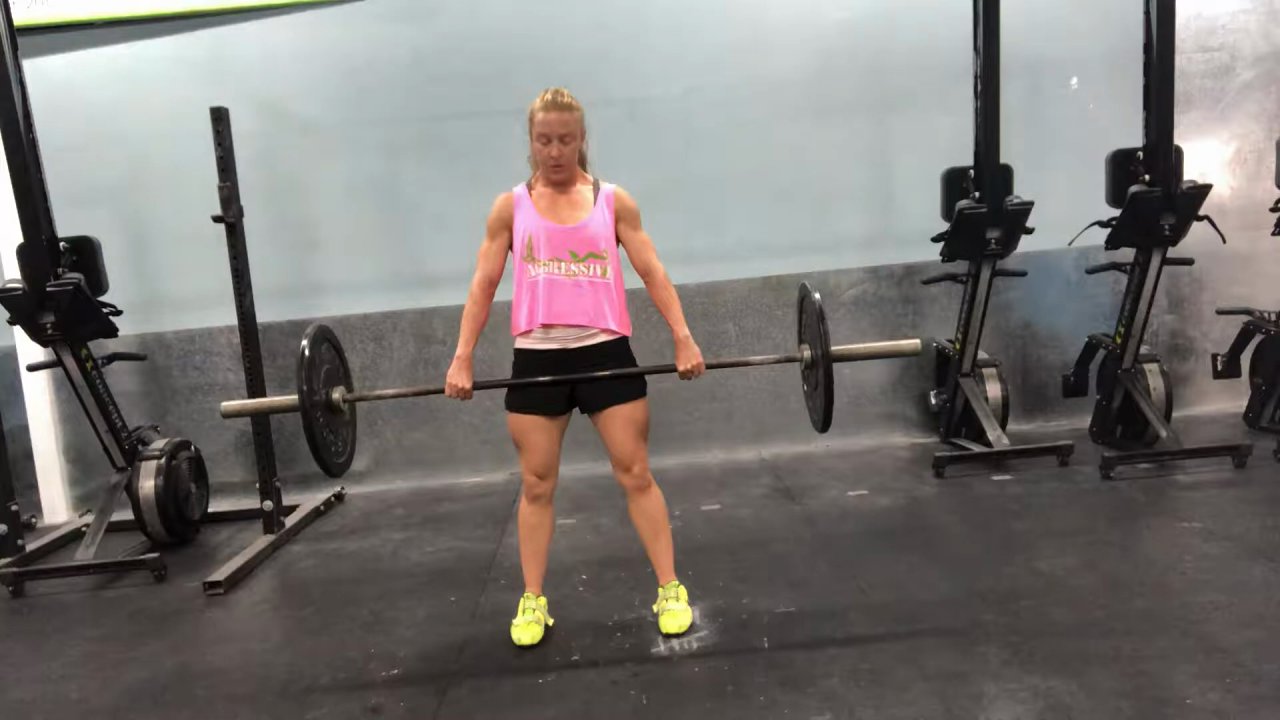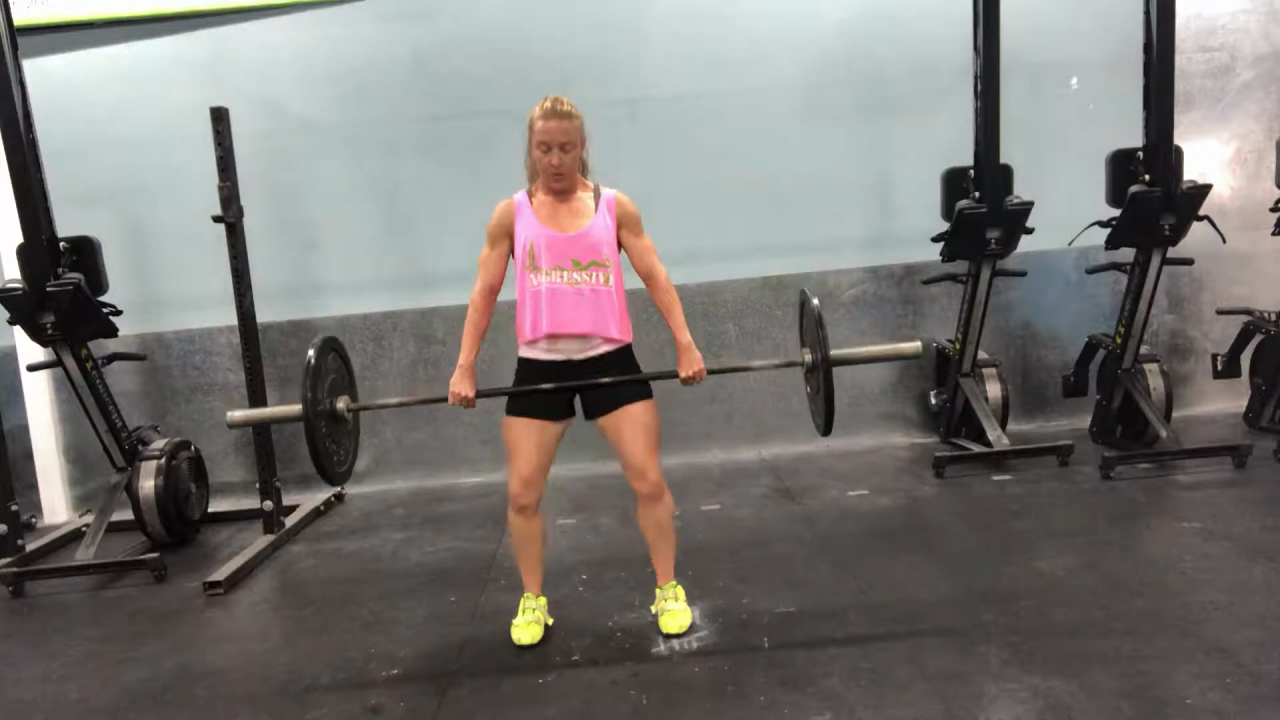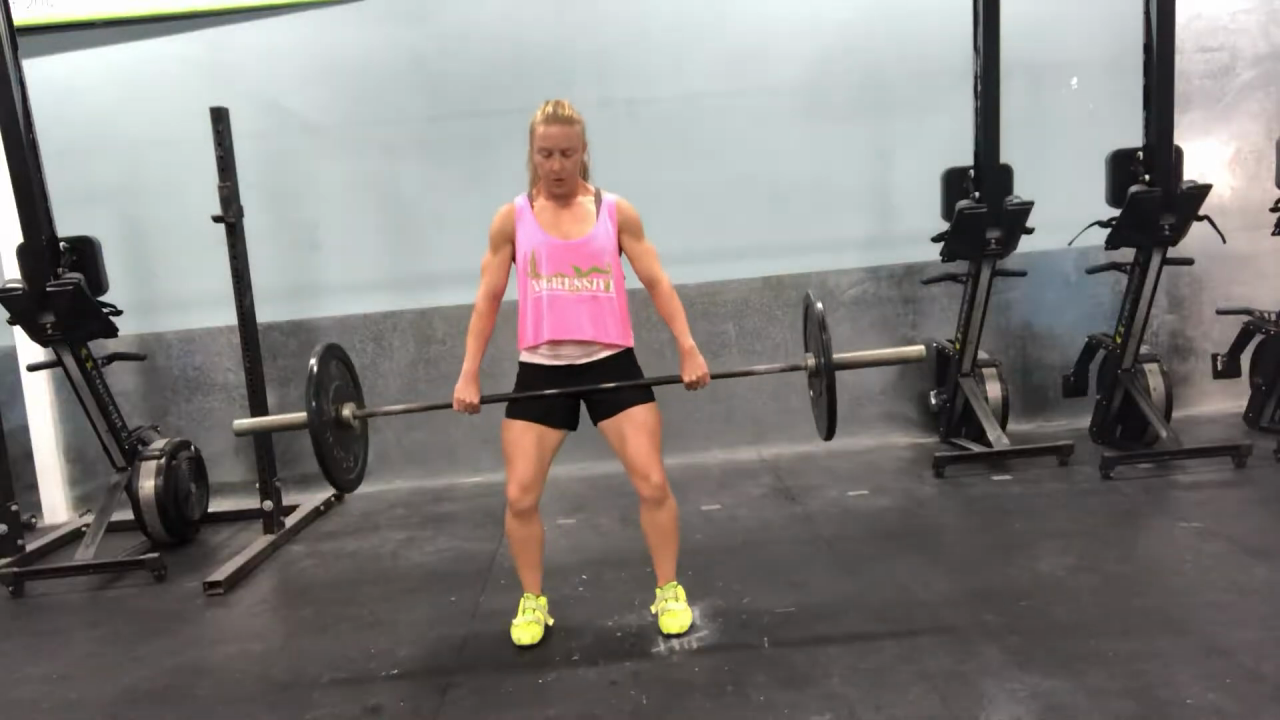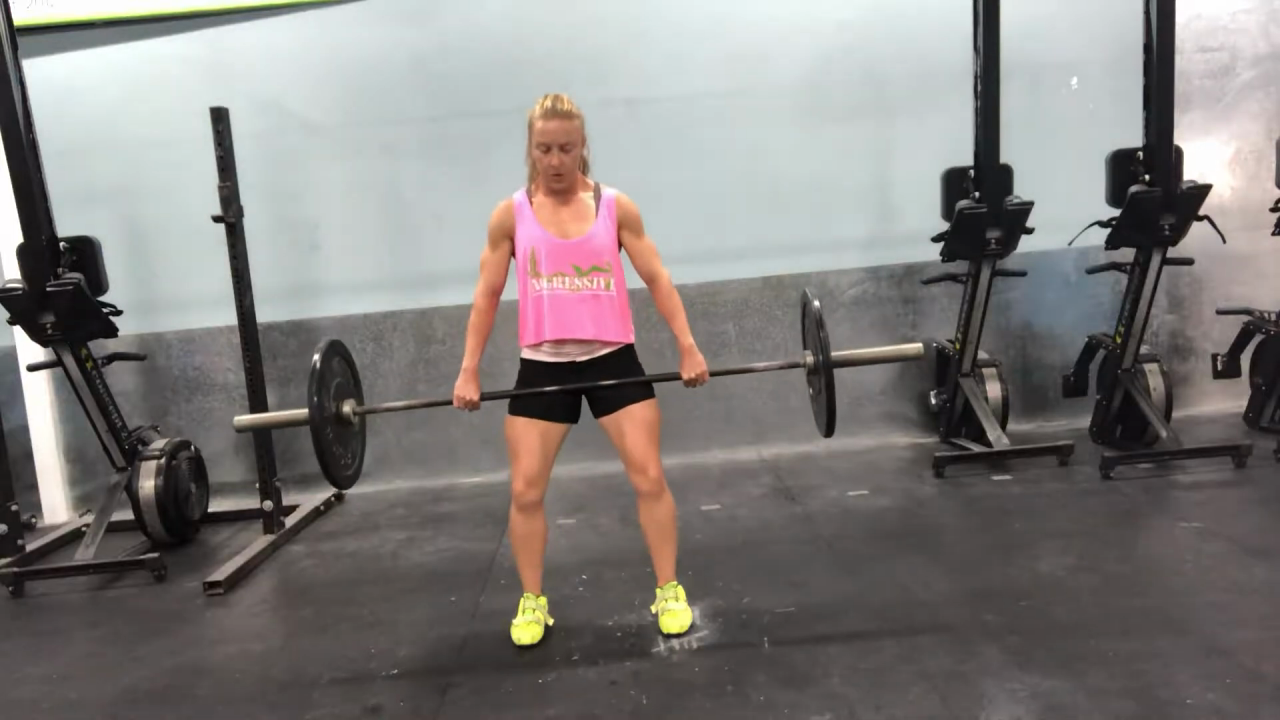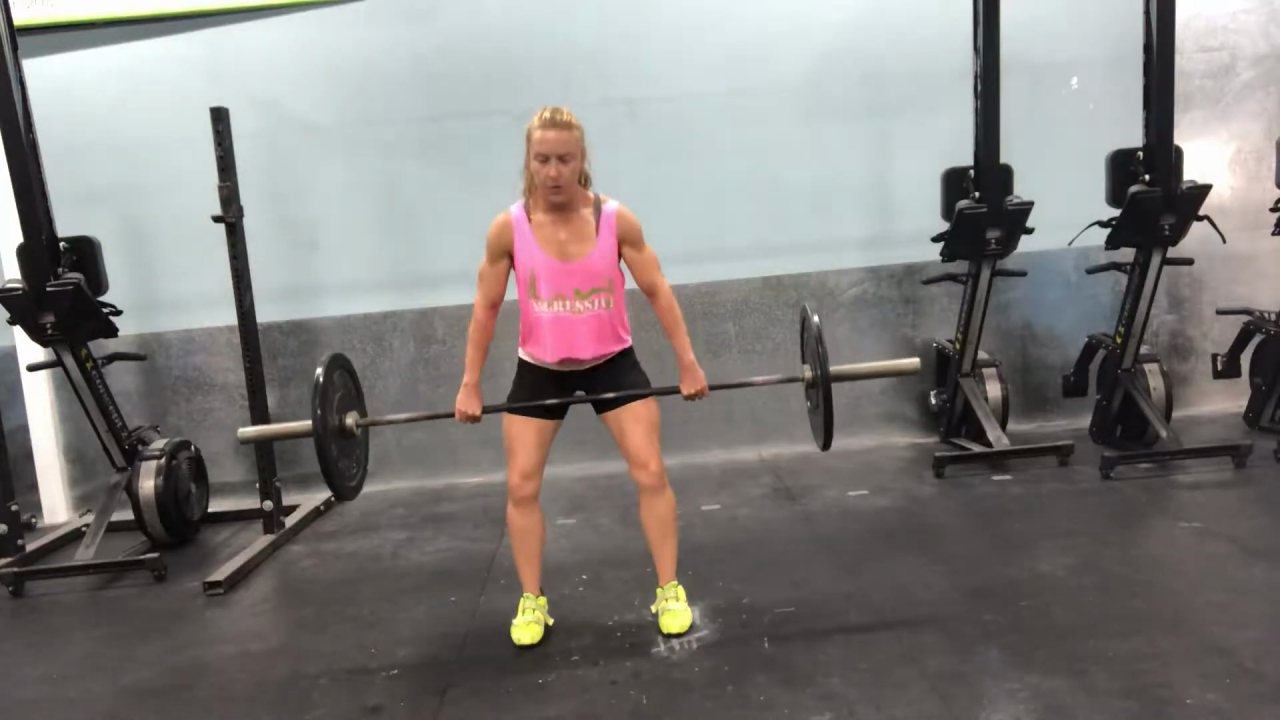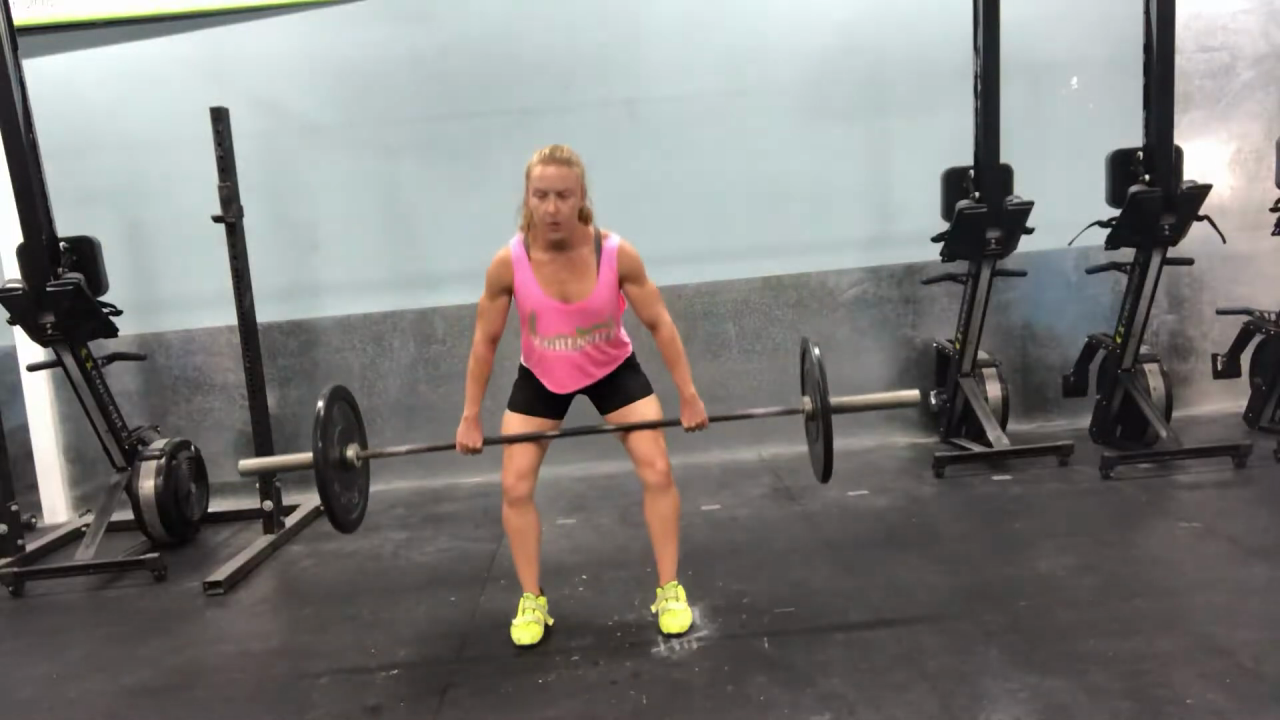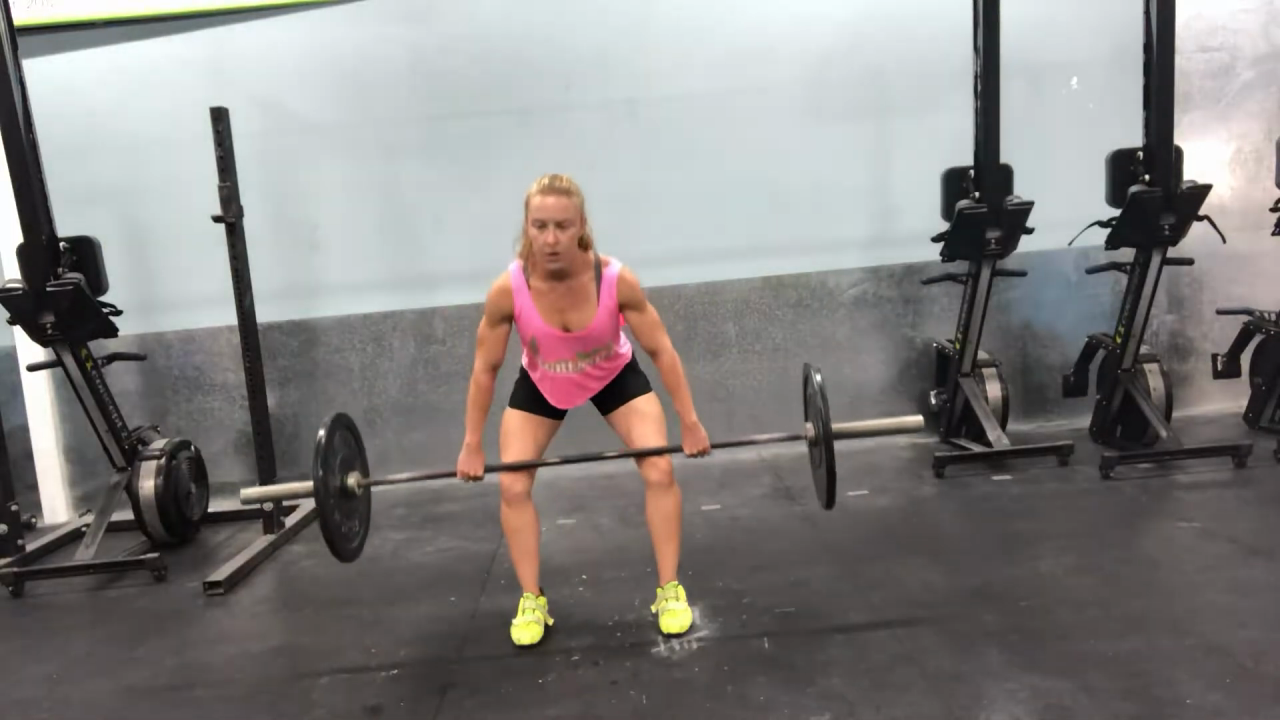
dt=0.3s
person 1, frame 1
left shoulder: (613, 200)
right shoulder: (510, 206)
left elbow: (652, 271)
right elbow: (483, 285)
left wrist: (683, 337)
right wrist: (462, 356)
left hip: (606, 351)
right hip: (536, 357)
left knee: (635, 474)
right knee: (536, 484)
left ankle: (670, 590)
right ankle: (533, 602)
person 1, frame 2
left shoulder: (615, 207)
right shoulder: (511, 214)
left elbow: (655, 277)
right elbow: (484, 293)
left wrist: (685, 343)
right wrist: (465, 365)
left hip: (609, 359)
right hip: (539, 365)
left knee: (649, 480)
right knee: (522, 493)
left ankle: (668, 591)
right ankle: (533, 601)
person 1, frame 3
left shoulder: (616, 211)
right shoulder: (512, 218)
left elbow: (657, 282)
right elbow: (488, 299)
left wrist: (688, 348)
right wrist: (468, 372)
left hip: (611, 364)
right hip: (540, 371)
left knee: (652, 483)
right knee: (519, 496)
left ankle: (668, 591)
right ankle: (532, 602)
person 1, frame 4
left shoulder: (615, 206)
right shoulder: (510, 214)
left elbow: (656, 278)
right elbow: (487, 295)
left wrist: (687, 346)
right wrist: (469, 368)
left hip: (612, 359)
right hip: (542, 366)
left knee: (650, 479)
right knee: (526, 491)
left ankle: (669, 591)
right ankle: (532, 602)
person 1, frame 5
left shoulder: (616, 219)
right shoulder: (507, 228)
left elbow: (657, 291)
right elbow: (486, 307)
left wrist: (687, 361)
right wrist: (470, 383)
left hip: (611, 361)
right hip: (540, 368)
left knee: (650, 472)
right knee: (521, 485)
left ankle: (670, 591)
right ankle: (532, 601)
person 1, frame 6
left shoulder: (617, 253)
right shoulder: (507, 263)
left elbow: (660, 324)
right elbow: (485, 341)
left wrist: (688, 393)
right wrist: (471, 415)
left hip: (614, 371)
right hip: (539, 379)
left knee: (657, 472)
right knee: (516, 486)
left ankle: (669, 591)
right ankle: (532, 601)
person 1, frame 7
left shoulder: (617, 280)
right shoulder: (507, 290)
left elbow: (661, 350)
right elbow: (485, 368)
left wrist: (690, 422)
right wrist: (472, 443)
left hip: (615, 376)
right hip: (540, 384)
left knee: (660, 470)
right knee: (512, 486)
left ankle: (669, 590)
right ankle: (532, 601)
